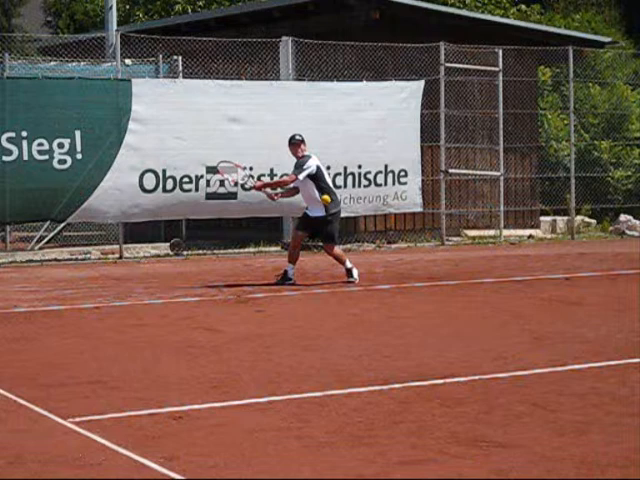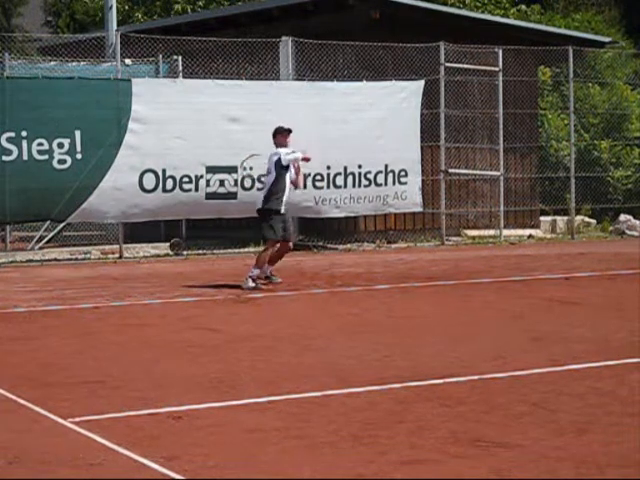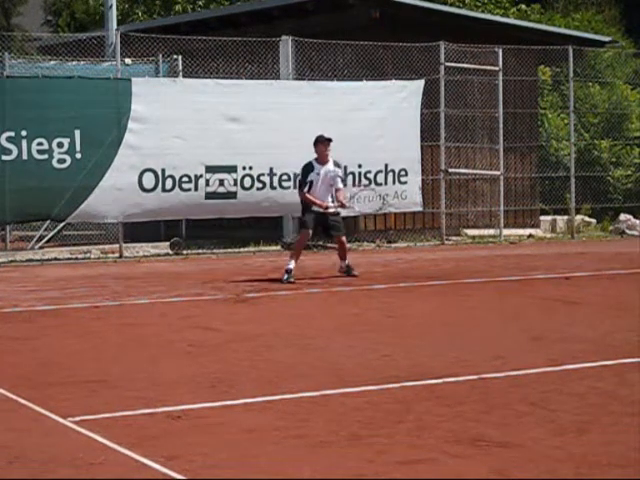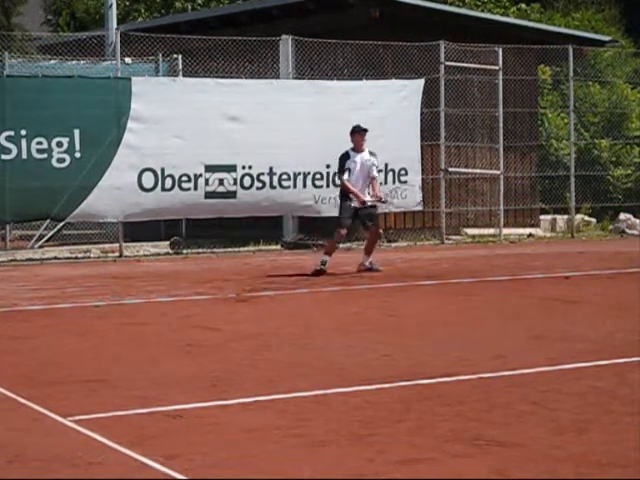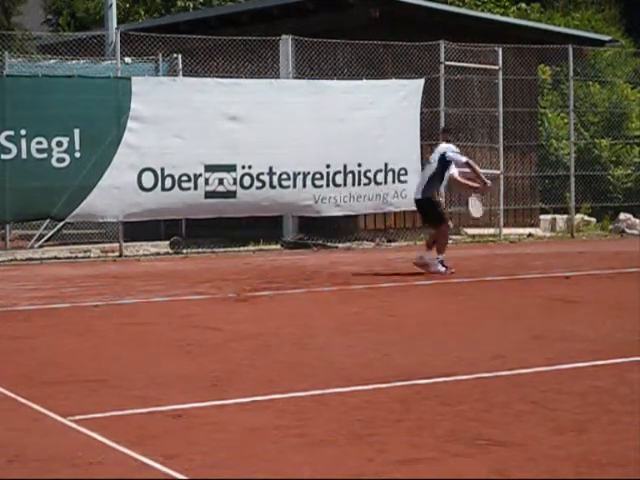
dt=0.7s
person 1, frame 1
left shoulder: (308, 161)
right shoulder: (300, 163)
left elbow: (288, 181)
right elbow: (296, 189)
left wrist: (264, 184)
right wrist: (279, 194)
left hip: (328, 210)
right hip: (312, 211)
left knee: (329, 247)
right knee: (296, 237)
left ankle: (350, 269)
right ankle: (289, 274)
person 1, frame 2
left shoulder: (288, 161)
right shoulder: (279, 153)
left elbow: (298, 184)
right elbow: (303, 157)
left wrist: (298, 165)
right wrist: (302, 157)
left hip: (279, 208)
right hip: (271, 208)
left knee: (287, 245)
right knee: (272, 244)
left ankle: (265, 272)
right ankle: (251, 278)
person 1, frame 3
left shoulder: (336, 166)
right shoulder: (308, 168)
left elbow: (339, 188)
right elbow: (303, 194)
left wrist: (340, 200)
right wrist: (319, 204)
left hip: (330, 210)
right hip: (310, 208)
left knee: (341, 239)
right knee: (305, 234)
left ankle: (344, 266)
right ankle: (289, 270)
person 1, frame 4
left shoulder: (372, 156)
right shoulder: (345, 157)
left elbow: (374, 178)
right elbow: (344, 181)
left wrist: (377, 192)
right wrist: (358, 195)
left hip: (367, 202)
right hip: (349, 202)
left knee: (376, 232)
right knee: (341, 232)
left ankle: (366, 262)
right ankle: (323, 262)
person 1, frame 5
left shoulder: (444, 152)
right shoulder: (448, 149)
left elbow: (453, 176)
right elbow: (470, 164)
left wrist: (474, 186)
right wrist: (484, 181)
left hip: (422, 195)
right hip: (428, 195)
left knee: (440, 228)
right knee: (444, 227)
left ankle: (424, 258)
right ankle: (436, 263)
